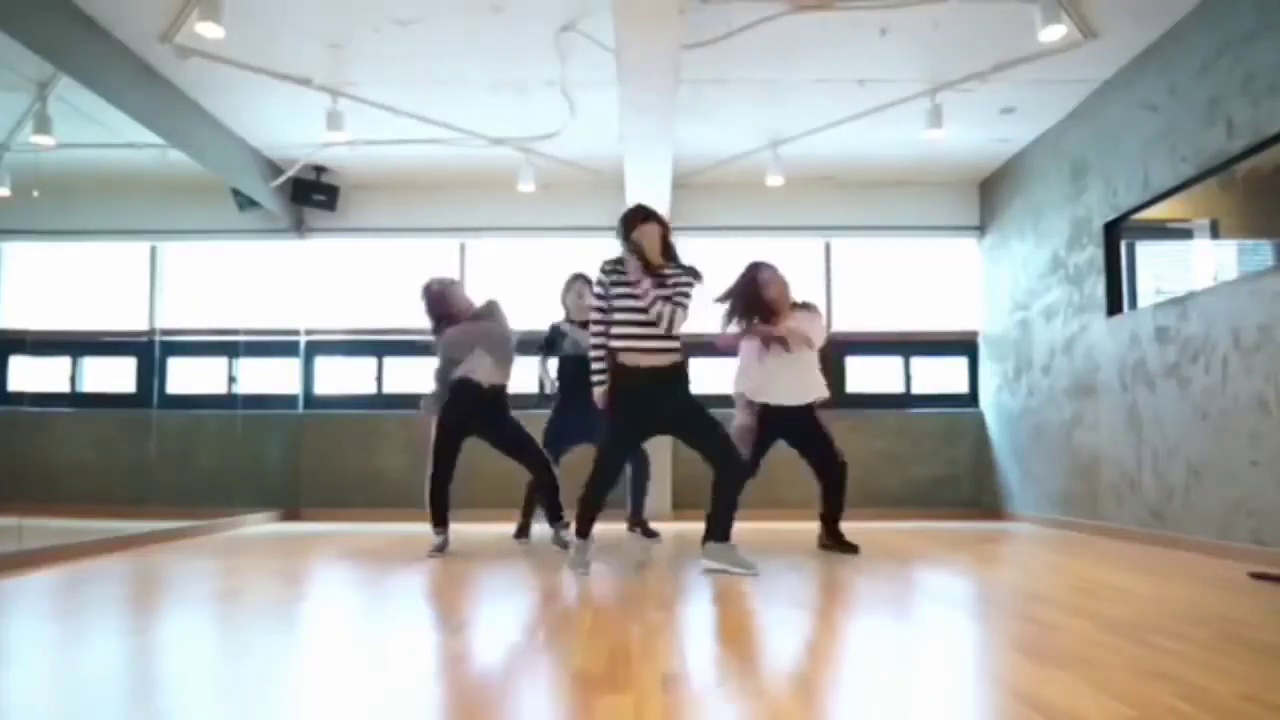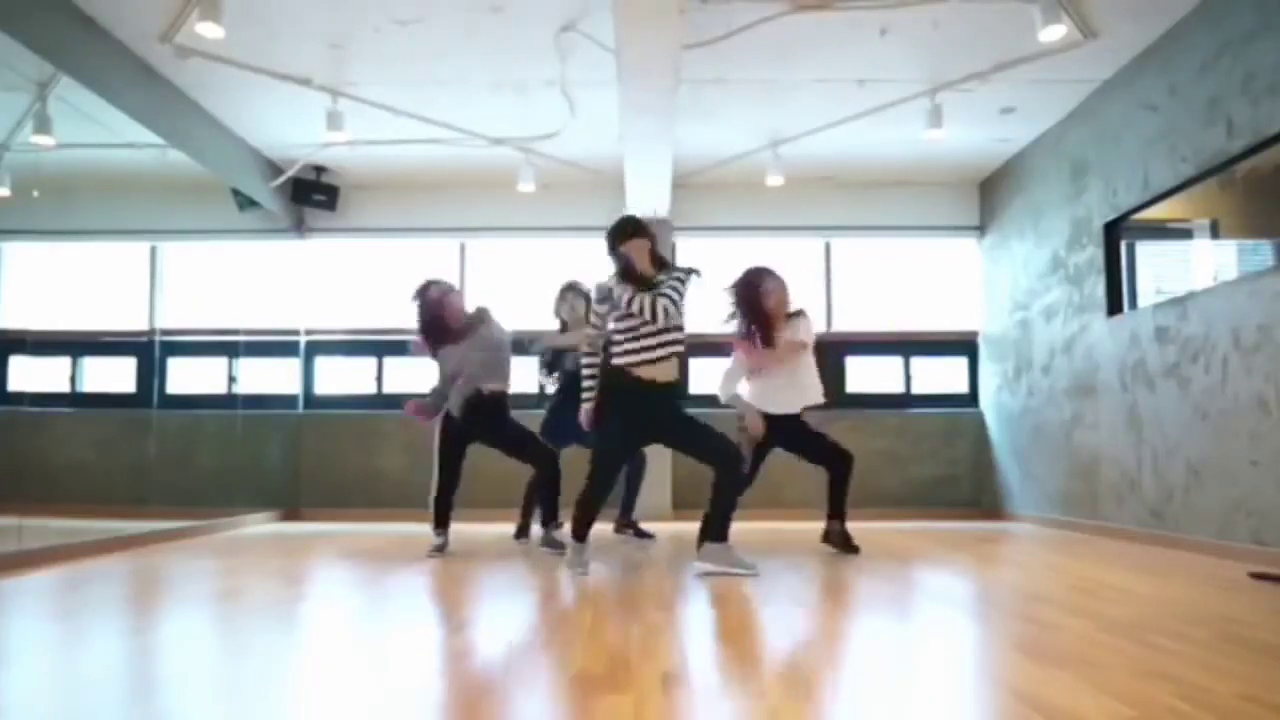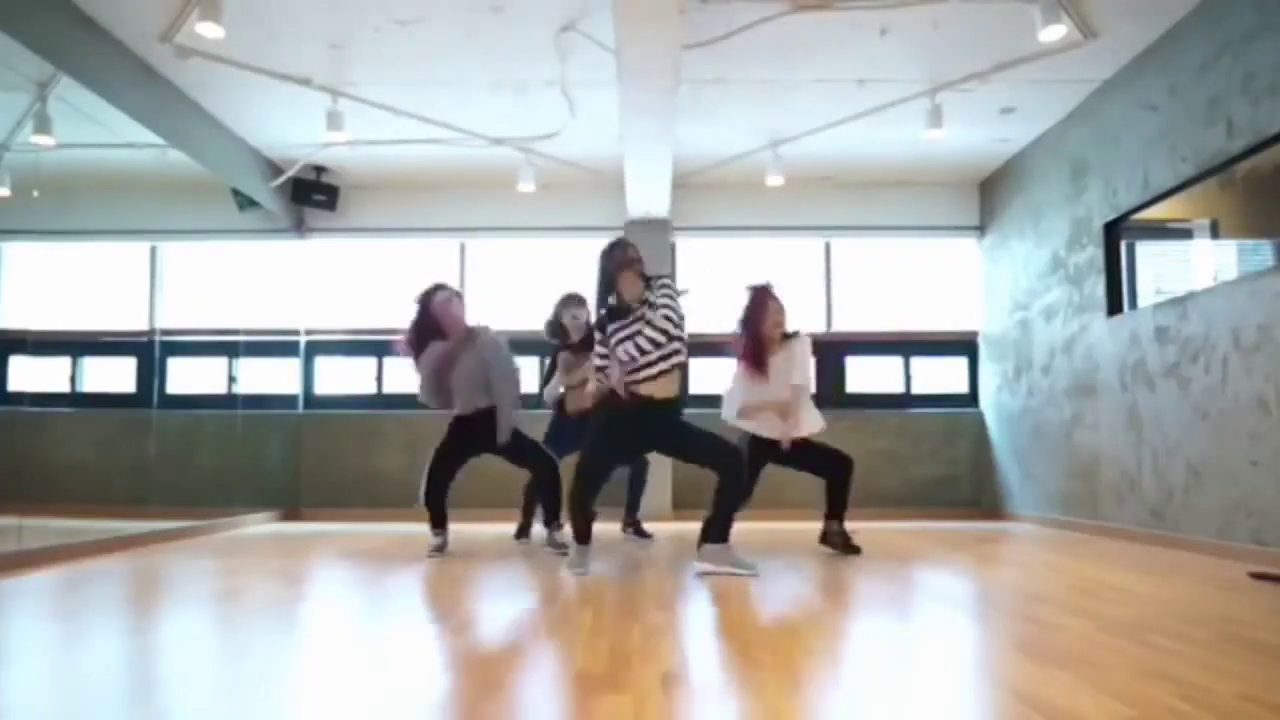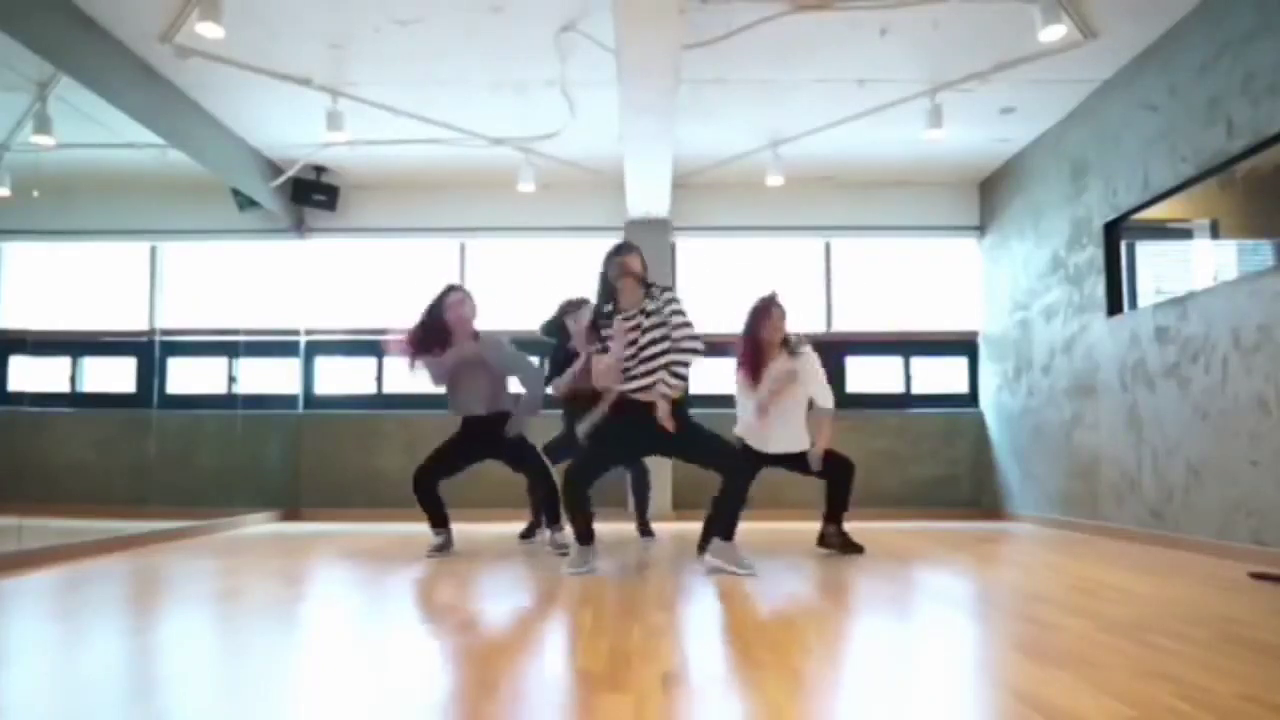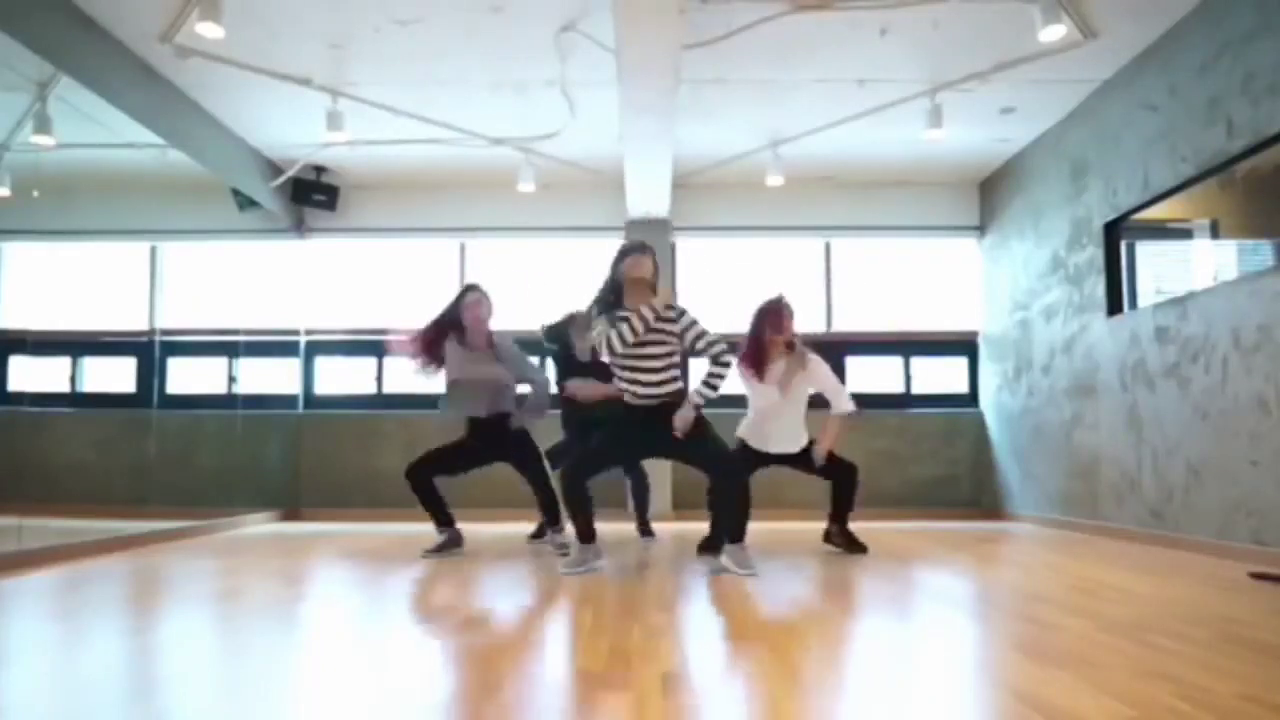
dt=0.1s
person 1, frame 1
left shoulder: (682, 276)
right shoulder: (610, 273)
left elbow: (670, 325)
right elbow: (596, 330)
left wrist: (644, 282)
right wrist: (601, 383)
left hip: (671, 388)
right hip: (629, 388)
left knee: (728, 459)
right knee: (605, 470)
left ankle: (717, 545)
right ankle: (581, 543)
person 1, frame 2
left shoulder: (674, 277)
right shoulder: (608, 292)
left elbow: (663, 313)
right elbow: (592, 349)
left wrist: (619, 293)
right wrist: (588, 400)
left hip: (664, 399)
right hip: (622, 396)
left knee: (731, 459)
right knee: (601, 477)
left ankle: (714, 547)
right ankle: (578, 544)
person 1, frame 3
left shoulder: (662, 288)
right shoulder: (607, 314)
left elbow: (665, 328)
right elbow: (601, 367)
left wrist: (622, 364)
right wrist: (595, 383)
left hip: (664, 415)
right hip: (623, 414)
left knee: (732, 463)
right knee: (585, 480)
left ankle: (714, 548)
right ankle: (582, 546)
person 1, frame 4
left shoulder: (663, 299)
right shoulder: (605, 319)
left elbow: (690, 345)
right elbow: (604, 379)
left wrist: (665, 395)
right wrist: (610, 361)
left hip: (670, 416)
right hip: (626, 417)
left knee: (736, 464)
right knee: (574, 478)
left ankle: (720, 544)
right ankle: (584, 548)
person 1, frame 5
left shoulder: (674, 313)
right shoulder: (605, 310)
left elbow: (721, 355)
right elbow: (615, 344)
left wrist: (693, 406)
right wrist: (646, 313)
left hip: (677, 418)
right hip: (631, 420)
left knee: (729, 471)
right knee: (572, 471)
left ankle: (734, 547)
right ankle: (588, 547)
person 2, frame 1
left shoulder: (491, 314)
right shoulder: (449, 334)
left elbow: (502, 339)
right wrist: (436, 401)
left hip: (491, 408)
right hip: (456, 408)
left knee: (540, 464)
right knee: (439, 476)
left ankle: (559, 528)
right ankle: (441, 535)
person 2, frame 2
left shoulder: (484, 323)
right shoulder: (443, 342)
left elbow: (497, 345)
right wrist: (427, 405)
left hip: (493, 412)
right hip: (458, 416)
left knee: (547, 459)
right knee: (446, 480)
left ankle: (549, 530)
right ankle: (441, 535)
person 2, frame 3
left shoulder: (485, 339)
right shoulder: (434, 350)
left elbow: (508, 381)
right elbow: (432, 399)
left wrist: (505, 423)
right wrist: (431, 359)
left hip: (497, 425)
right hip: (462, 427)
left knee: (547, 465)
right knee: (436, 483)
left ankle: (553, 531)
right ankle: (440, 535)
person 2, frame 4
left shoulder: (493, 345)
right shoulder: (438, 349)
left elbow: (535, 378)
right elbow: (438, 375)
left wrist: (522, 417)
right wrist: (462, 353)
left hip: (502, 428)
right hip: (469, 431)
left knee: (539, 472)
right knee: (422, 479)
left ankle: (555, 531)
right ankle: (442, 534)
person 2, frame 5
left shoulder: (505, 347)
right shoulder: (453, 344)
left elbow: (540, 385)
right elbow: (458, 372)
left wrist: (526, 416)
right wrist: (497, 374)
left hip: (509, 430)
right hip: (478, 434)
left knee: (537, 471)
right knee: (417, 473)
left ankle: (556, 530)
right ankle: (450, 533)
person 3, frame 1
left shoulder: (808, 314)
right shoulder: (754, 329)
left elbow: (812, 342)
right elbow: (744, 377)
left wrist: (771, 330)
right wrist: (742, 414)
left hip: (801, 410)
right hip: (765, 411)
left knee: (835, 466)
left ankle: (830, 532)
person 3, frame 2
left shoulder: (799, 322)
right shoulder: (750, 340)
left elbow: (797, 347)
right elbow: (726, 388)
left wrist: (762, 361)
right wrist: (748, 412)
left hip: (792, 419)
right hip: (762, 418)
left knee: (841, 460)
left ankle: (835, 528)
person 3, frame 3
left shoulder: (798, 344)
right shoulder: (747, 361)
left elbow: (800, 385)
right elbow: (729, 410)
left wrist: (789, 420)
right wrist: (769, 406)
left hip: (795, 440)
right hip: (757, 440)
left knee: (842, 465)
left ankle: (833, 529)
person 3, frame 4
left shoulder: (803, 357)
right shoulder: (747, 367)
left elbow: (825, 400)
right elbow: (750, 415)
left wrist: (820, 445)
right wrist: (778, 388)
left hip: (793, 447)
right hip: (754, 446)
left knee: (843, 468)
left ankle: (832, 531)
person 3, frame 5
left shoulder: (807, 361)
right shoulder: (747, 363)
left elbow: (843, 401)
right elbow: (767, 400)
left wrist: (826, 440)
right wrist: (791, 371)
left hip: (794, 444)
right hip: (754, 444)
left knee: (847, 472)
left ankle: (837, 529)
person 4, frame 1
right shoulder: (557, 329)
right elbow: (543, 361)
right wrist: (549, 382)
left hip: (600, 410)
right hip: (568, 412)
left knee: (639, 458)
left ankle: (636, 519)
right ankle: (525, 522)
person 4, frame 2
right shoulder: (558, 341)
right elbow: (546, 373)
right wrist: (552, 382)
right hip: (562, 415)
left knee: (636, 459)
left ankle: (625, 521)
right ankle: (524, 523)
person 4, frame 3
left shoulder: (598, 339)
right shoulder: (560, 352)
right elbow: (548, 397)
right wrist: (560, 375)
right hip: (567, 423)
left knee: (639, 463)
left ankle: (631, 521)
right ankle: (525, 523)
person 4, frame 4
right shoulder: (560, 351)
right elbow: (557, 389)
right wrist: (581, 360)
right hip: (576, 427)
left knee: (638, 468)
left ankle: (642, 521)
right ankle: (536, 521)
person 4, frame 5
left shoulder: (605, 360)
right shoulder: (563, 355)
right elbow: (571, 389)
right wrist: (605, 389)
right hip: (578, 433)
left knee: (635, 471)
left ankle: (643, 522)
right ankle: (548, 521)
